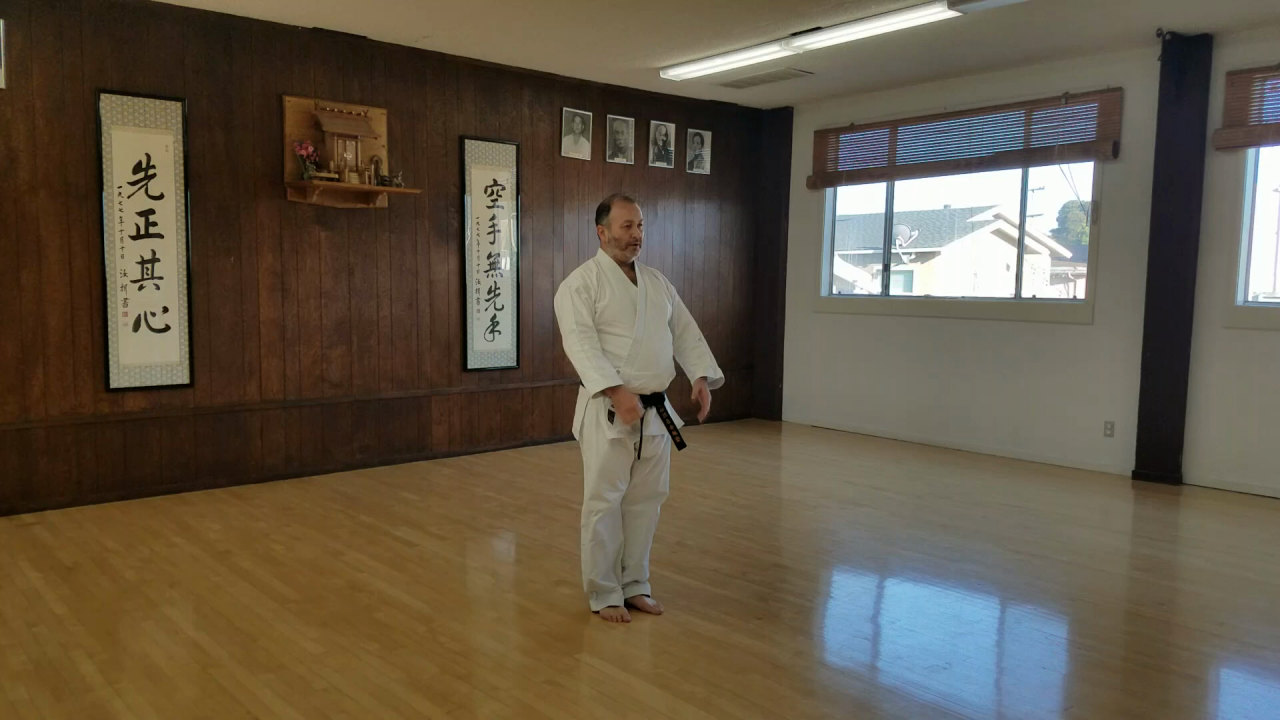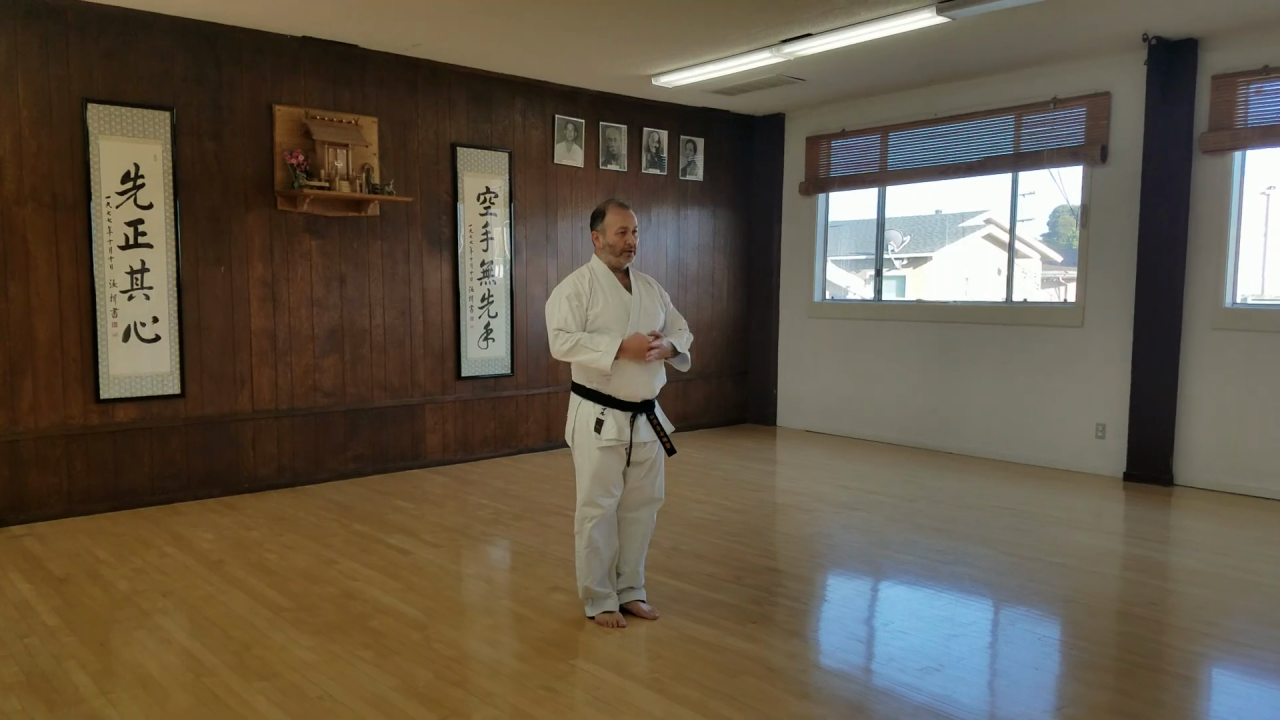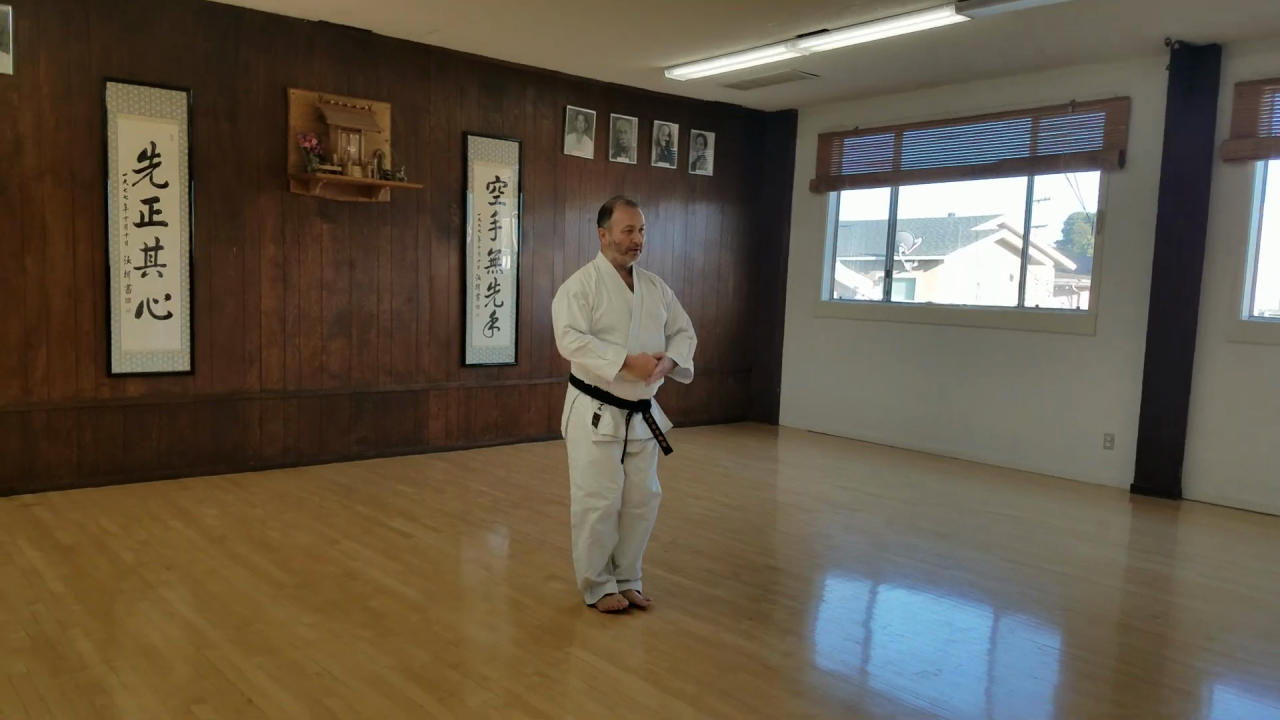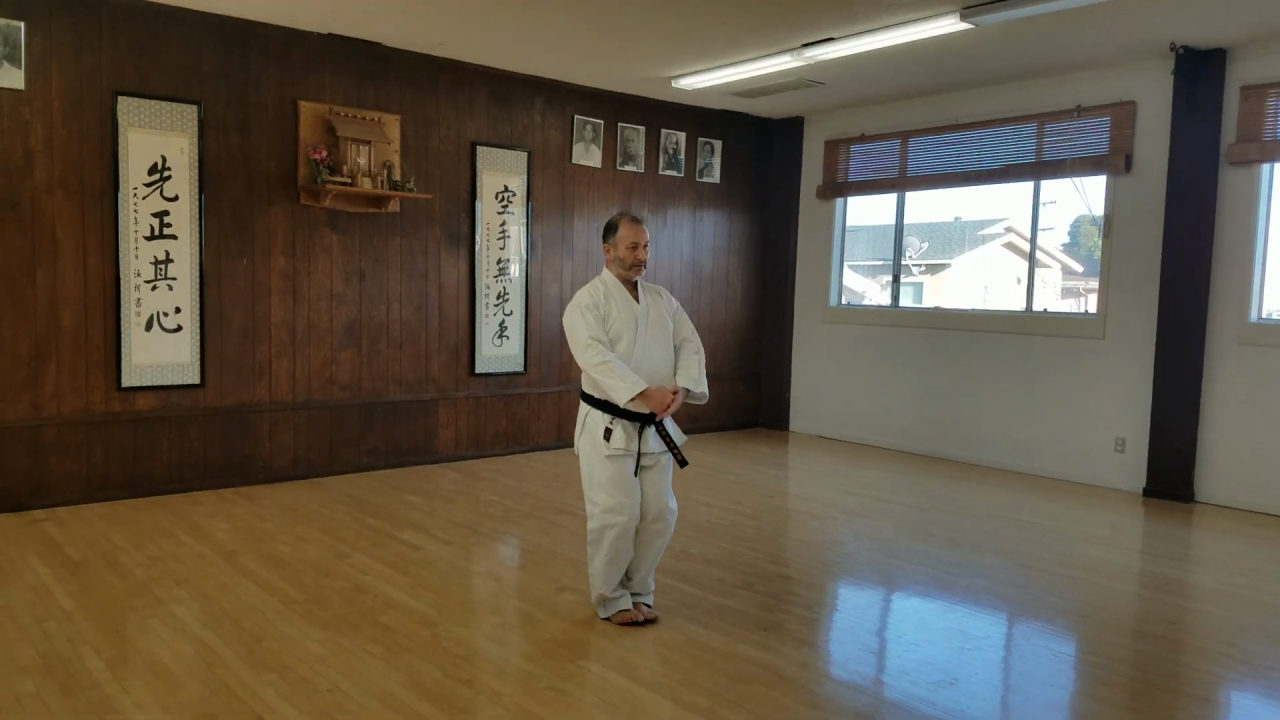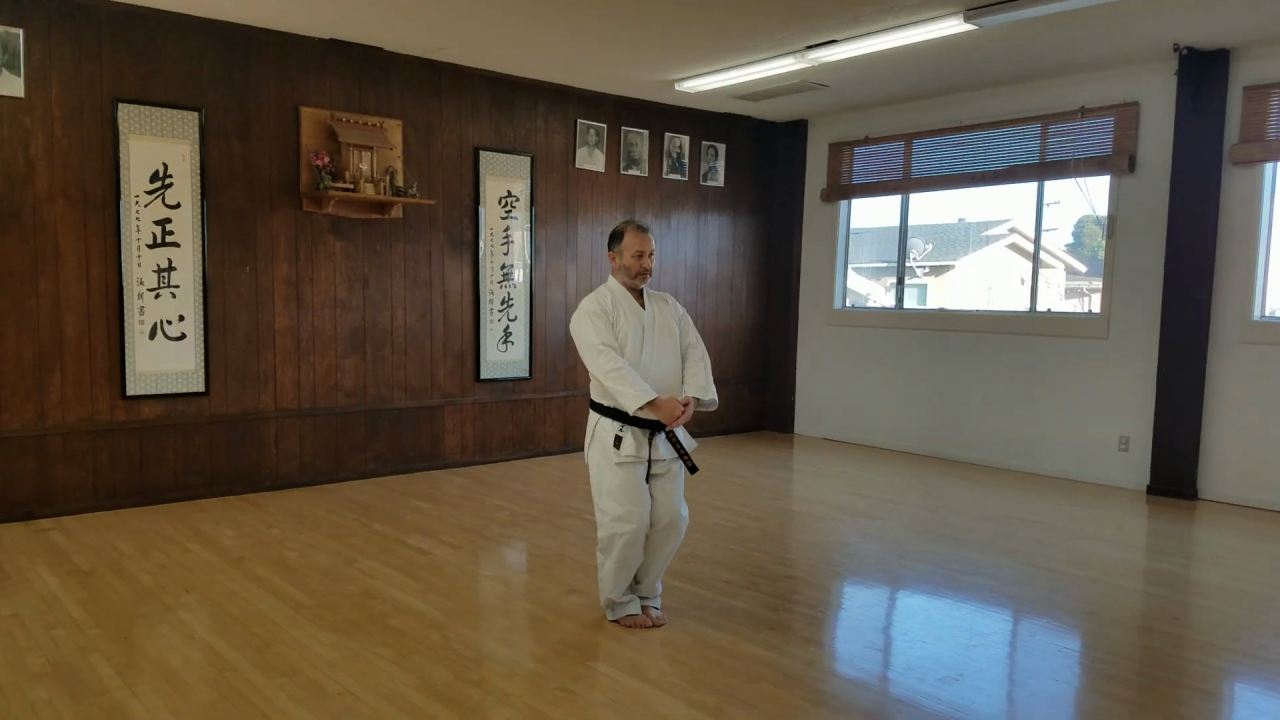
dt=0.3s
person 1, frame 1
left shoulder: (656, 281)
right shoulder: (583, 282)
left elbow: (685, 331)
right elbow: (580, 342)
left wrist: (702, 376)
right wrist: (616, 390)
left hip: (655, 411)
right hip: (609, 411)
left knee: (646, 500)
right knee: (604, 502)
left ankle: (634, 584)
right ankle: (604, 594)
person 1, frame 2
left shoulder: (650, 287)
right shoulder: (576, 287)
left elbow: (681, 330)
right elbow: (562, 340)
left wrist: (668, 347)
right wrist: (621, 347)
left hip: (645, 417)
right hip: (599, 417)
left knee: (641, 506)
right knee: (598, 509)
left ankle: (630, 590)
right ankle: (599, 599)
person 1, frame 3
left shoulder: (656, 287)
right shoulder: (581, 285)
left elbow: (684, 331)
right elbow: (572, 340)
left wrist: (668, 359)
right wrist: (627, 361)
left hip: (641, 414)
right hip: (594, 413)
left knee: (642, 500)
right knee: (597, 501)
left ankle: (626, 579)
right ankle: (597, 585)
person 1, frame 4
left shoulder: (662, 299)
right shoulder: (588, 300)
left elbow: (690, 346)
right elbow: (594, 356)
left wrist: (682, 388)
right wrist: (645, 391)
left hip: (654, 427)
right hip: (607, 427)
left knee: (659, 514)
right knee: (615, 515)
left ankle: (638, 592)
right ankle: (611, 599)
person 1, frame 5
left shoulder: (669, 307)
right shoulder: (594, 308)
left elbow: (695, 356)
right elbow: (608, 364)
left wrist: (691, 397)
right wrist: (655, 403)
left hip: (665, 435)
right hip: (618, 434)
left knee: (670, 520)
right knee: (626, 523)
left ankle: (646, 595)
right ankle: (620, 603)
